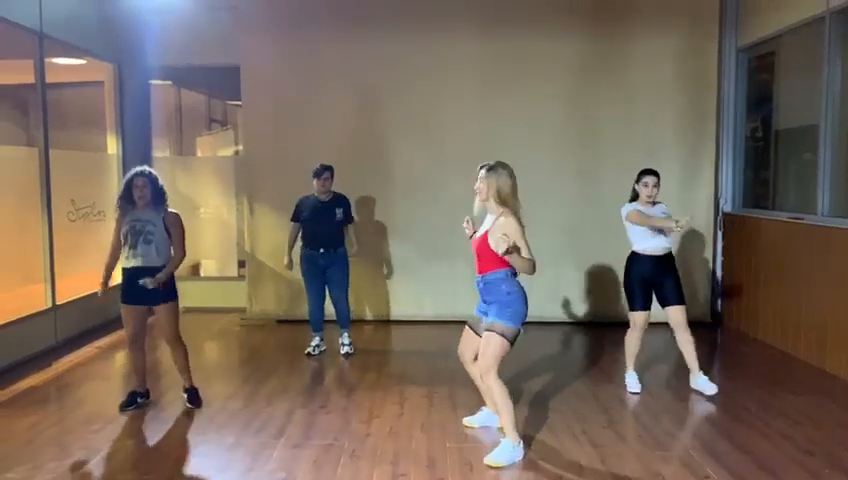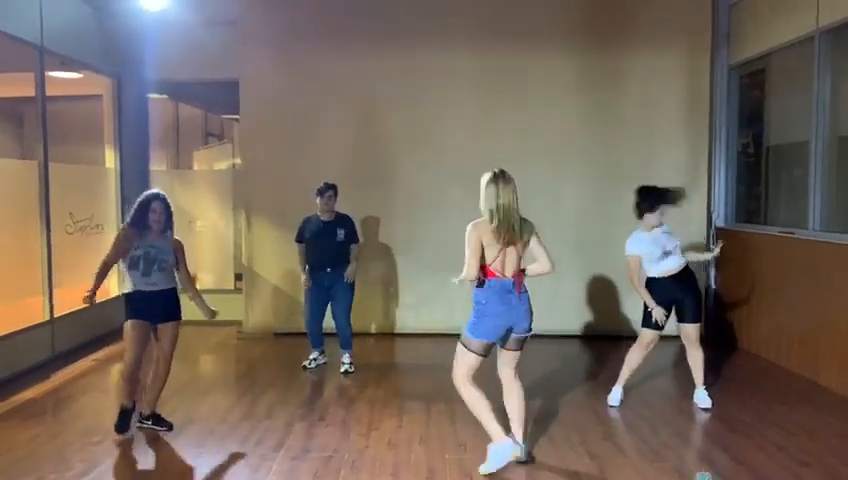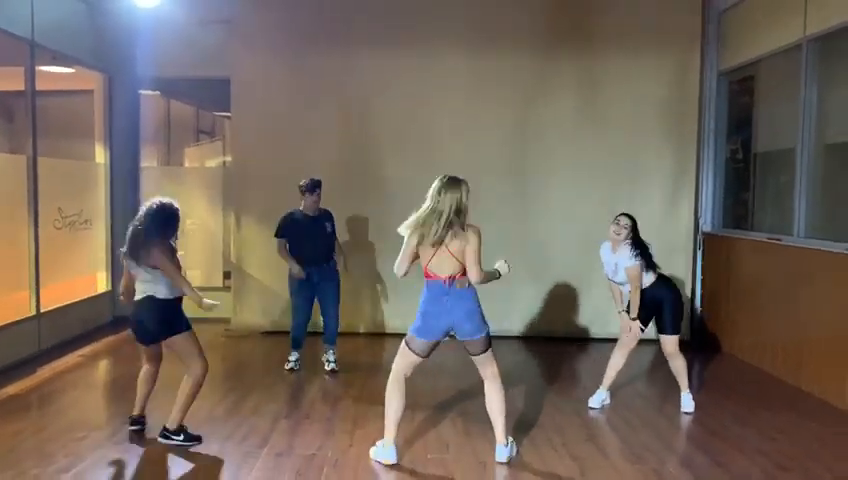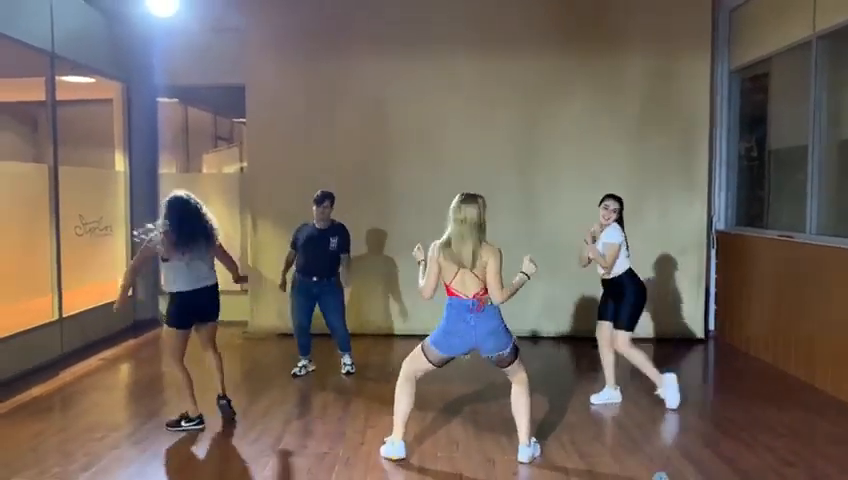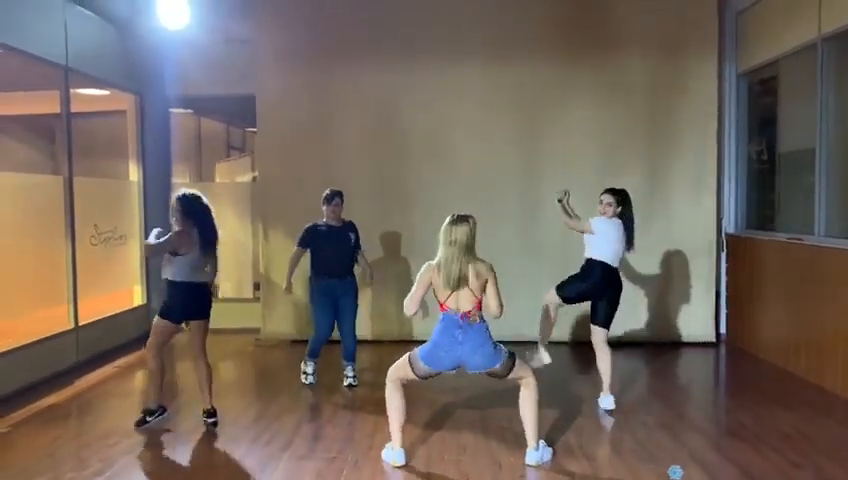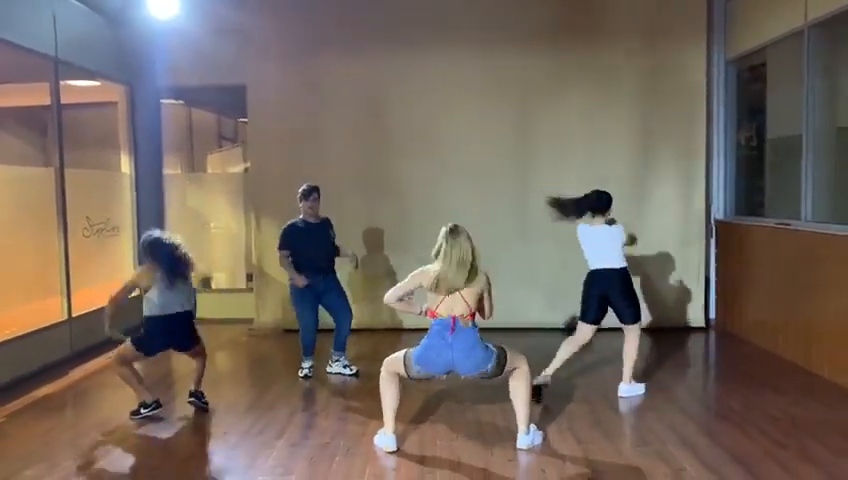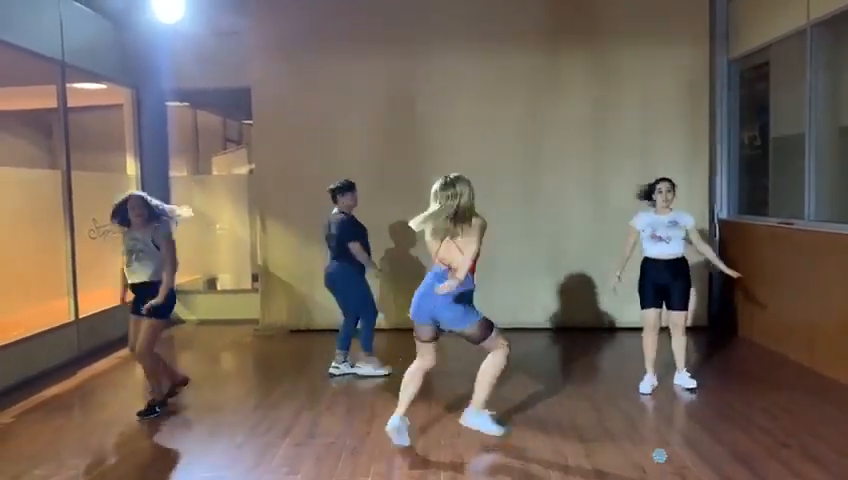
dt=0.7s
person 1, frame 1
left shoulder: (507, 220)
right shoulder: (488, 218)
left elbow: (530, 266)
left wrist: (507, 253)
right wrist: (473, 237)
left hip: (506, 299)
right hip: (489, 298)
left knee: (486, 368)
right knee: (466, 354)
left ankle: (513, 443)
right ankle: (492, 411)
person 1, frame 2
left shoulder: (477, 228)
right shoulder: (525, 227)
left elbow: (472, 273)
right elbow: (546, 266)
left wrist: (463, 276)
left hip: (490, 305)
right hip: (519, 304)
left knee: (461, 377)
right knee: (508, 374)
left ankle: (502, 442)
right ankle: (516, 442)
person 1, frame 3
left shoulder: (418, 230)
right shoulder: (470, 233)
left elbow: (399, 270)
right elbow: (475, 278)
right wrist: (498, 271)
left hip: (433, 308)
right hip: (465, 307)
left knee: (397, 375)
right knee: (491, 375)
left ankle: (387, 448)
right ankle: (502, 446)
person 1, frame 4
left shoulder: (438, 248)
right shoulder: (490, 252)
left elbow: (426, 293)
right elbow: (498, 297)
left wrist: (422, 263)
right wrist: (525, 274)
left hip: (454, 325)
right hip: (490, 325)
left knee: (408, 373)
right knee: (519, 378)
left ankle: (396, 443)
right ankle: (526, 447)
person 1, frame 5
left shoulder: (431, 269)
right shoulder: (485, 269)
left elbow: (409, 310)
right elbow: (496, 311)
left wrist: (423, 290)
left hip: (443, 344)
right hip: (479, 345)
left knee: (394, 377)
right knee: (527, 378)
left ankle: (396, 450)
right ankle: (534, 450)
person 1, frame 6
left shoulder: (427, 274)
right shoulder: (480, 278)
left elbow: (389, 299)
right elbow: (487, 314)
left hip: (434, 351)
right hip: (471, 353)
left knee: (388, 368)
right knee: (521, 365)
left ankle: (387, 436)
right ankle: (525, 434)
person 1, frame 7
left shoulder: (433, 224)
right shoulder: (475, 222)
right elbow: (471, 247)
right wrist: (456, 279)
left hip: (424, 298)
right hip: (453, 300)
left knee: (423, 362)
right knee: (500, 349)
left ankle: (398, 418)
right ankle: (476, 411)
person 2, frame 1
left shoulder: (168, 217)
right shoulder: (123, 217)
left elbow: (179, 253)
right elbow: (115, 252)
left wrist: (161, 277)
right wrist: (104, 281)
left hip: (161, 283)
right hip: (132, 281)
left knee: (172, 338)
right knee: (134, 340)
left ankle: (189, 387)
right ankle: (140, 391)
person 2, frame 2
left shoulder: (173, 244)
right shoulder: (129, 235)
left elbow: (185, 279)
right elbow: (108, 263)
left wrist: (203, 307)
right wrist: (94, 290)
left hip: (167, 302)
right hip: (138, 302)
left knee: (164, 359)
right knee: (131, 360)
left ankle: (148, 413)
right ankle: (126, 405)
person 2, frame 3
left shoulder: (134, 247)
right shoulder: (160, 246)
left elbow: (128, 283)
right elbow: (176, 277)
left wrist: (127, 299)
right wrist: (200, 300)
left hip: (141, 312)
right hip: (165, 311)
left knee: (151, 361)
right knee: (198, 367)
left ankle: (137, 416)
right ankle: (172, 428)
person 2, frame 4
left shoulder: (162, 239)
right shoulder: (206, 233)
left elbow: (133, 269)
right elbow: (226, 259)
left wrist: (122, 297)
right wrist: (238, 277)
left hip: (182, 302)
right hip: (208, 297)
left knee: (174, 360)
right knee: (210, 347)
left ankle: (193, 414)
right ankle: (223, 396)
person 2, frame 5
left shoulder: (180, 235)
right shoulder: (205, 234)
left elbow: (149, 251)
right elbow: (212, 266)
left wrist: (154, 235)
left hip: (179, 296)
right hip: (201, 295)
left knee: (153, 350)
right knee: (199, 354)
left ankle: (155, 407)
right ankle: (208, 410)
person 2, frame 6
left shoulder: (144, 273)
right shoulder: (182, 265)
left elbow: (114, 301)
left wrist: (109, 327)
left hip: (157, 328)
right hip: (183, 326)
left knee: (119, 360)
right knee: (200, 353)
left ankle: (149, 401)
right ankle: (196, 392)
person 2, frame 7
left shoulder: (157, 231)
right shoulder: (129, 234)
left elbow: (171, 263)
left wrist: (161, 297)
right wrist: (125, 287)
left hip: (158, 294)
right hip: (141, 294)
left knee: (143, 349)
right knee: (135, 348)
left ankle: (160, 396)
right ankle: (175, 378)
person 3, frame 1
left shoulder: (662, 208)
right shoulder: (630, 210)
right elbow: (650, 222)
right wrist: (674, 223)
left hip: (665, 266)
right hip: (639, 267)
left knee: (680, 323)
right knee: (638, 325)
left ankle: (697, 375)
right ankle: (630, 373)
person 3, frame 2
left shoulder: (663, 229)
right shoulder: (634, 242)
right elbow: (635, 279)
left wrist: (707, 256)
right wrist: (652, 305)
left hip: (686, 284)
right hip: (659, 290)
left knee: (692, 340)
right knee: (645, 341)
left ankle: (700, 390)
right ankle: (618, 386)
person 3, frame 3
left shoulder: (629, 254)
right shoulder: (605, 249)
left elbow: (635, 288)
right elbow: (614, 282)
left wrist: (632, 318)
right wrist: (621, 310)
left hip: (665, 295)
right hip: (642, 298)
left knee: (670, 350)
right knee: (623, 344)
left ankle: (686, 394)
right ankle: (602, 392)
person 3, frame 4
left shoulder: (614, 231)
right shoulder: (597, 231)
left elbow: (607, 265)
right elbow: (583, 263)
left wrist: (591, 247)
right wrist: (589, 242)
left hip: (629, 289)
right hip: (611, 289)
left knee: (621, 345)
right knee: (603, 338)
left ankle: (663, 381)
right ankle: (611, 390)
person 3, frame 5
left shoulder: (601, 224)
right shoulder: (620, 227)
left elbow: (572, 224)
right elbow: (584, 223)
left wrist: (562, 206)
right wrist: (566, 205)
left hip: (593, 276)
right hip: (612, 283)
left knee: (549, 301)
right knee: (600, 341)
left ankle: (541, 351)
right ankle: (606, 395)
person 3, frame 6
left shoulder: (581, 230)
right shoulder: (617, 230)
right elbow: (631, 240)
left hip: (594, 282)
right hip: (618, 281)
left knee: (581, 336)
right knee: (633, 333)
left ankle: (544, 376)
right ankle: (627, 384)
person 3, frame 7
left shoulder: (684, 218)
right shoulder: (640, 218)
left elbow: (701, 244)
right elbow: (629, 247)
left wrist: (722, 266)
right wrist: (619, 272)
left hip: (676, 270)
right hip: (650, 270)
left knee: (678, 325)
right knee: (650, 324)
left ankle: (681, 373)
right ankle: (649, 375)
person 4, frame 1
left shoulder: (342, 201)
right shoulder: (304, 203)
left elbow: (348, 225)
right elbow: (295, 228)
left wrist: (353, 243)
right wrist: (288, 254)
left hip: (336, 256)
right hip: (311, 257)
left knee: (340, 298)
right knee: (314, 301)
left ankle: (345, 337)
right ankle: (318, 339)
person 4, frame 2
left shoulder: (346, 221)
right shoulder: (308, 223)
left elbow: (354, 247)
right elbow: (301, 249)
left wrist: (353, 265)
right wrist: (303, 272)
left hip: (341, 276)
right hip: (316, 278)
left knee: (342, 318)
right knee: (311, 319)
left ankle: (346, 357)
right ankle: (317, 353)
person 4, frame 3
left shoulder: (327, 216)
right shoulder: (290, 219)
left elbow: (334, 240)
right elbow: (280, 246)
left wrist: (339, 254)
right wrist: (292, 264)
left hip: (327, 272)
right hip: (302, 274)
left knee: (331, 314)
right knee: (300, 316)
left ankle: (330, 354)
right ankle: (294, 354)
person 4, frame 4
left shoulder: (340, 230)
right shoulder: (303, 229)
left elbow: (345, 257)
right elbow: (292, 253)
left wrist: (345, 273)
right wrist: (283, 275)
left hip: (329, 284)
right hip: (302, 284)
left knee: (337, 324)
right knee: (300, 324)
left ankle: (346, 357)
right ankle: (305, 361)
person 4, frame 5
left shoulder: (350, 228)
right shoulder: (313, 230)
left elbow: (357, 252)
right elbow: (297, 253)
left wrist: (367, 268)
right wrist: (288, 279)
left hip: (347, 285)
right hip: (322, 285)
left knee: (348, 329)
right knee: (323, 329)
left ankle: (349, 369)
right ankle: (309, 363)
person 4, frame 6
left shoulder: (326, 224)
right shoulder: (291, 228)
right elbow: (283, 258)
left wrist: (347, 253)
right wrist: (295, 276)
left hip: (329, 281)
right hip: (304, 284)
left knee: (345, 317)
right knee: (308, 324)
left ankle: (337, 361)
right ankle: (307, 363)
person 4, frame 7
left shoulder: (332, 220)
right shoulder: (347, 221)
right elbow: (356, 249)
right wrist: (374, 266)
left hip: (334, 272)
right hip: (349, 273)
left knee: (351, 317)
right knee: (369, 315)
left ankle: (340, 362)
right ankle: (368, 362)
